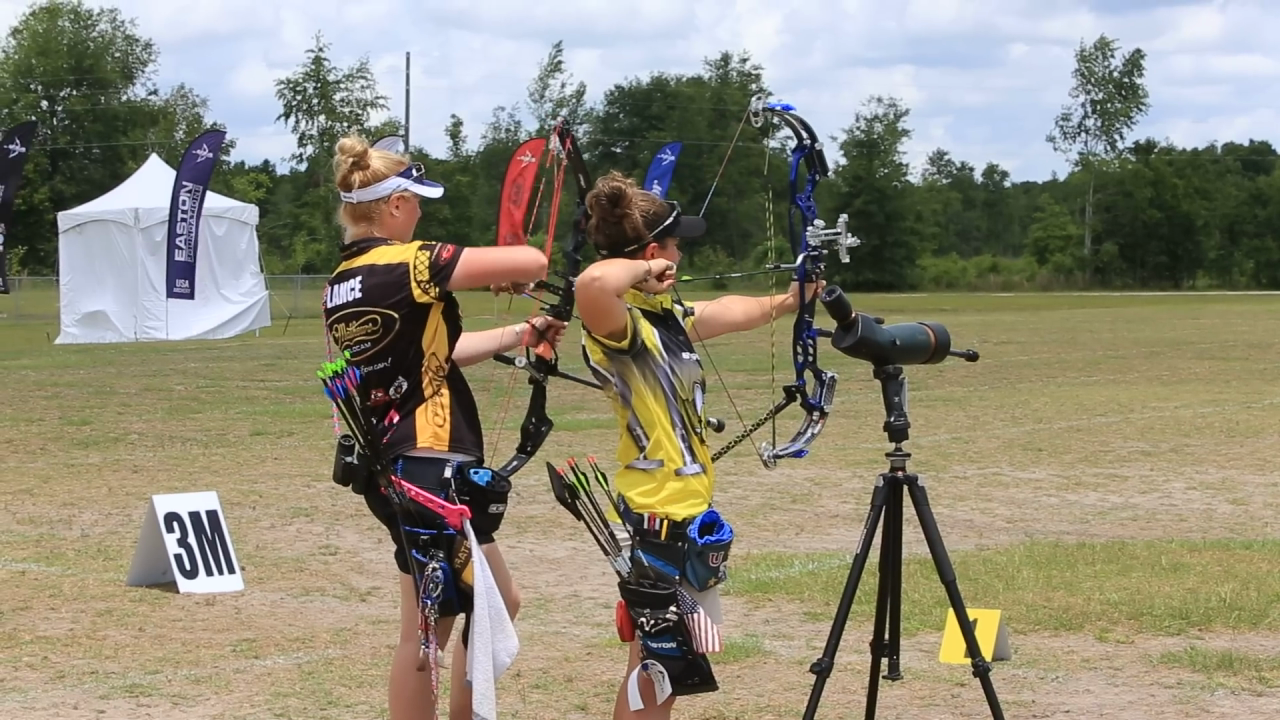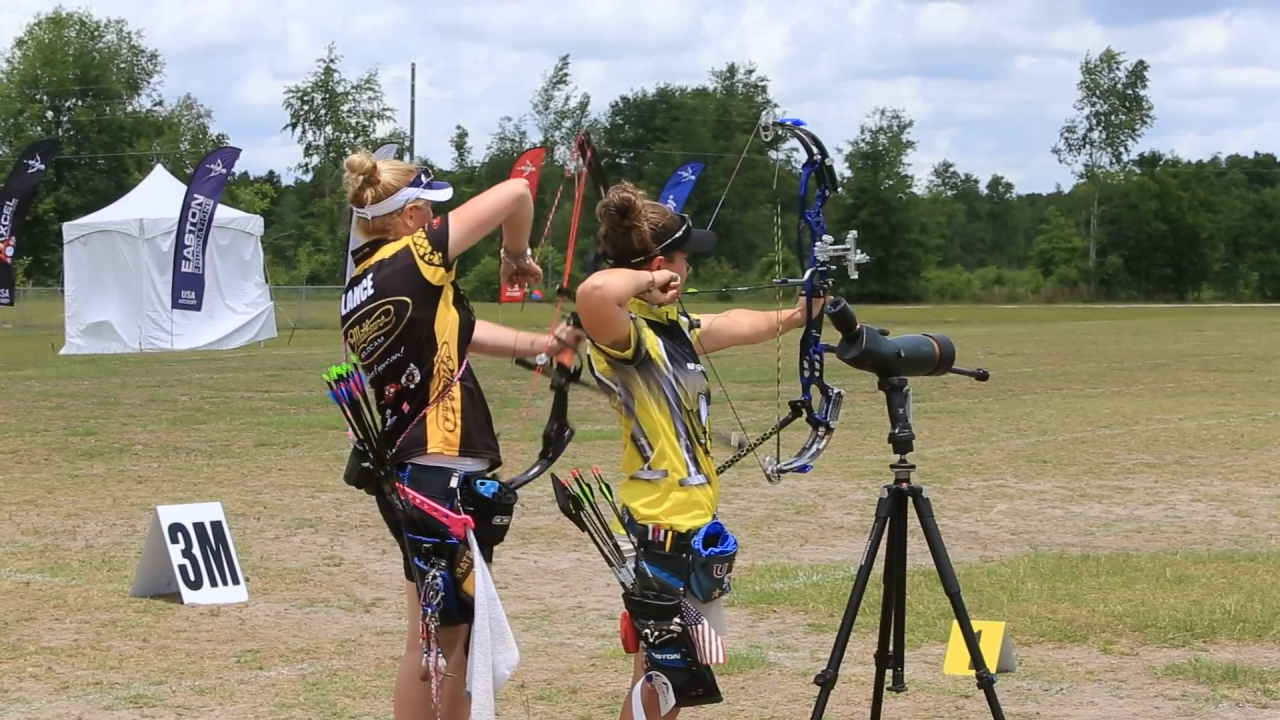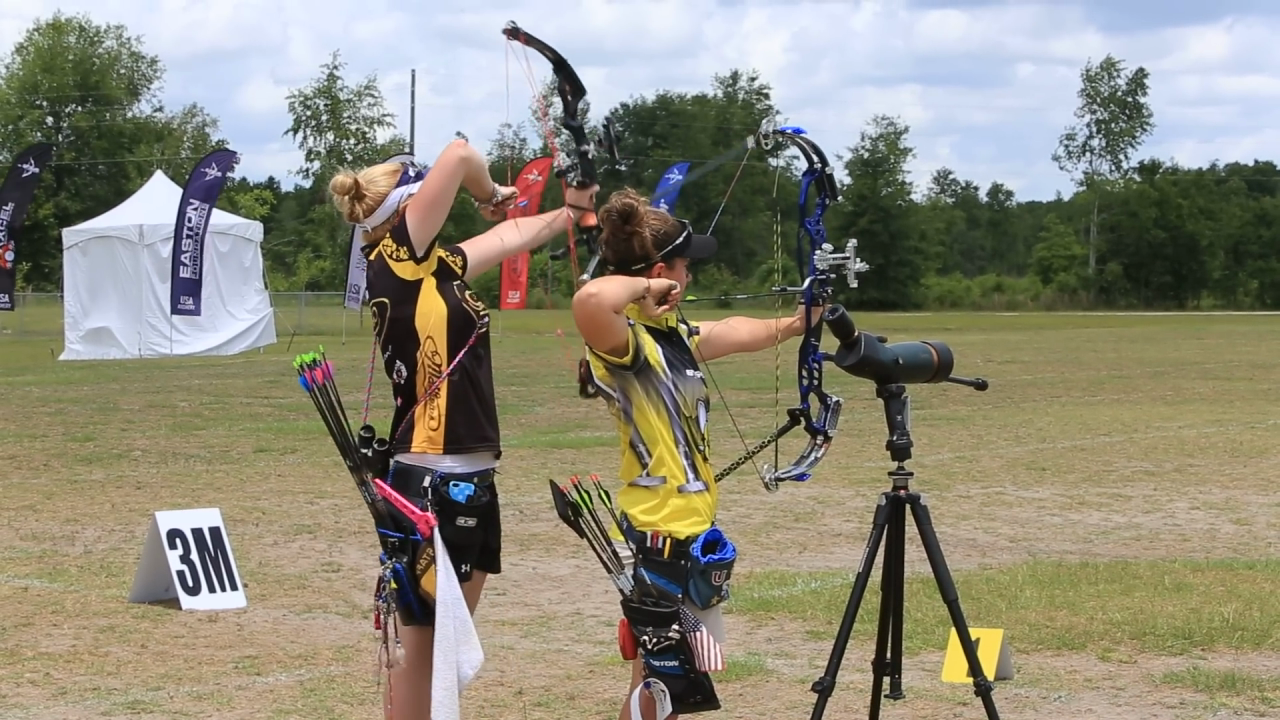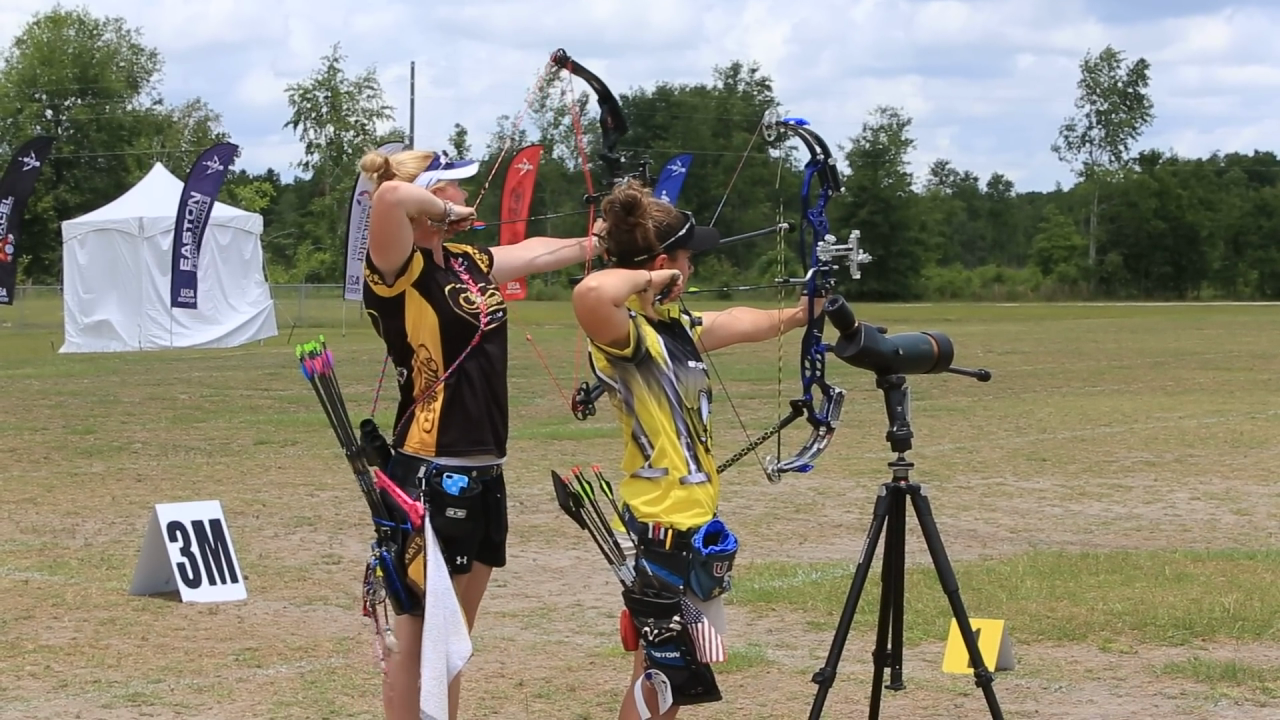
dt=1s
person 1, frame 1
left shoulder: (343, 283)
right shoulder: (405, 266)
right elbow: (531, 261)
left wrist: (517, 335)
right wrist: (512, 280)
left hip: (390, 467)
right hip: (428, 470)
left knee: (498, 602)
right knee: (426, 630)
person 1, frame 2
left shoulder: (364, 286)
right shoulder: (408, 261)
left elbow: (456, 328)
right elbow: (513, 193)
left wrist: (540, 344)
right wrist: (518, 256)
left hip: (414, 473)
right hip: (437, 478)
left knee: (456, 630)
right knee: (433, 641)
person 1, frame 3
left shoulder: (434, 265)
right shoulder: (394, 260)
left elbow: (505, 239)
right elbow: (457, 154)
left wrist: (567, 215)
right wrist: (490, 192)
left hip: (469, 478)
right hip: (431, 482)
right knee: (418, 645)
person 1, frame 4
left shoulder: (465, 262)
right shoulder: (398, 271)
left elbow: (530, 251)
right elbow: (391, 197)
left wrist: (595, 243)
right wrist: (445, 213)
left hip: (480, 474)
right hip: (431, 478)
right knee: (418, 637)
person 2, frame 1
left shoulder: (665, 313)
right shoulder: (619, 322)
left elbow: (724, 310)
right elbow: (592, 282)
left wrist: (784, 302)
right wrist: (642, 272)
left hip: (683, 516)
right hip: (658, 523)
left knee: (664, 668)
right knee: (653, 675)
person 2, frame 2
left shoulder: (672, 325)
right shoulder: (624, 333)
left elbow: (732, 325)
right elbow: (593, 291)
left wrist: (792, 317)
right wrist: (646, 281)
left hip: (691, 528)
right hip: (661, 534)
left knee: (674, 677)
person 2, frame 3
left shoulder: (672, 332)
right shoulder: (624, 340)
left elbow: (733, 332)
right elbow: (589, 299)
left wrist: (791, 325)
right wrist: (642, 287)
left hip: (689, 534)
right hip: (659, 540)
person 2, frame 4
left shoulder: (675, 324)
right shoulder: (627, 332)
left elbow: (736, 322)
right elbow: (589, 292)
left wrist: (794, 316)
right wrist: (646, 279)
left hip: (691, 525)
right hip: (660, 532)
left knee: (676, 674)
right knee: (658, 676)
